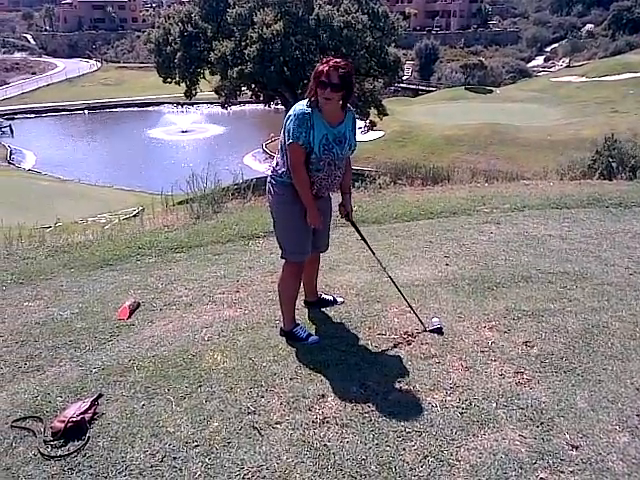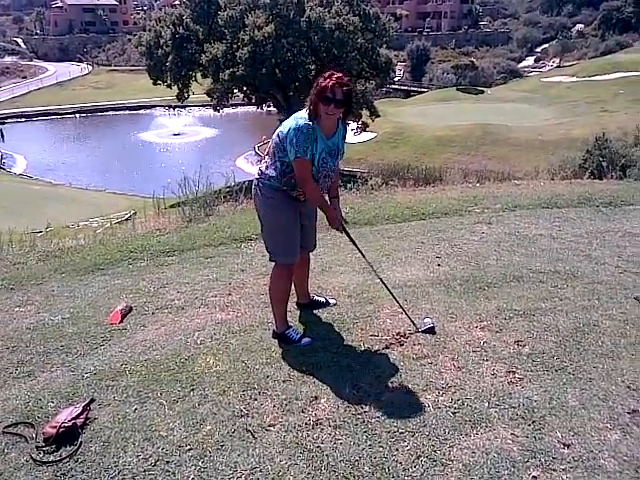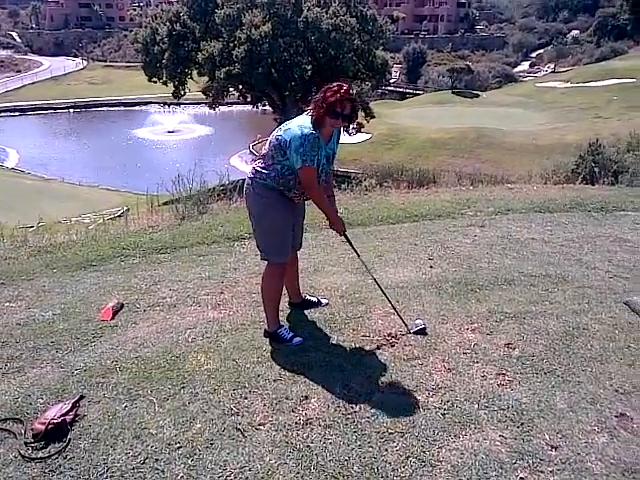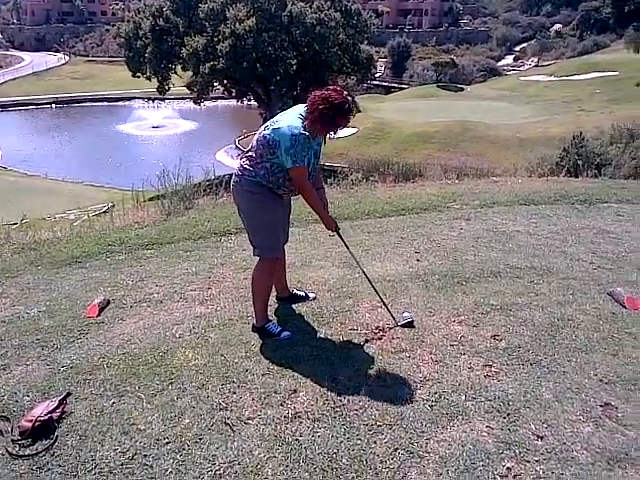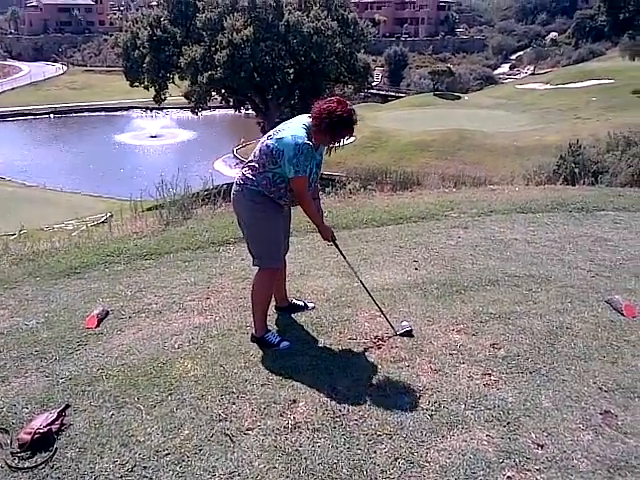
dt=0.3s
person 1, frame 1
left shoulder: (348, 117)
right shoulder: (302, 115)
left elbow: (345, 160)
right elbow: (296, 167)
left wrist: (346, 196)
right wrist: (310, 209)
left hip: (319, 193)
right hip: (289, 192)
left knee: (314, 250)
right knee: (296, 259)
left ankle: (312, 296)
right ankle: (289, 325)
person 1, frame 2
left shoulder: (339, 127)
right shoulder: (301, 128)
left elbow: (332, 166)
right elbow: (305, 179)
left wrist: (335, 202)
right wrist: (329, 212)
left hip: (301, 194)
right hip: (276, 194)
left knee: (303, 250)
right knee: (285, 260)
left ankle: (304, 298)
right ankle: (281, 327)
person 1, frame 3
left shoulder: (331, 131)
right shoulder: (305, 135)
left elbow: (325, 169)
right elbow: (310, 185)
left wrist: (332, 201)
right wrist: (333, 217)
left hip: (291, 193)
right hip: (267, 193)
left knee: (291, 249)
right knee: (278, 259)
left ankle: (296, 298)
right ankle: (273, 326)
person 1, frame 4
left shoulder: (311, 120)
right shoulder: (295, 134)
left elbow: (311, 163)
right elbow: (302, 184)
left wrist: (321, 191)
right wrist: (324, 216)
left hip: (275, 187)
right hip: (255, 189)
left knee: (278, 243)
right knee: (269, 254)
left ankle: (283, 292)
right ankle: (261, 321)
person 1, frame 5
left shoulder: (311, 128)
right shoulder: (299, 144)
left elbow: (310, 175)
right elbow: (301, 194)
left wrist: (317, 203)
right wrist: (321, 226)
left hip: (275, 197)
right hip: (255, 199)
left knee: (279, 254)
right knee: (269, 264)
left ankle: (283, 302)
right ankle: (260, 331)
